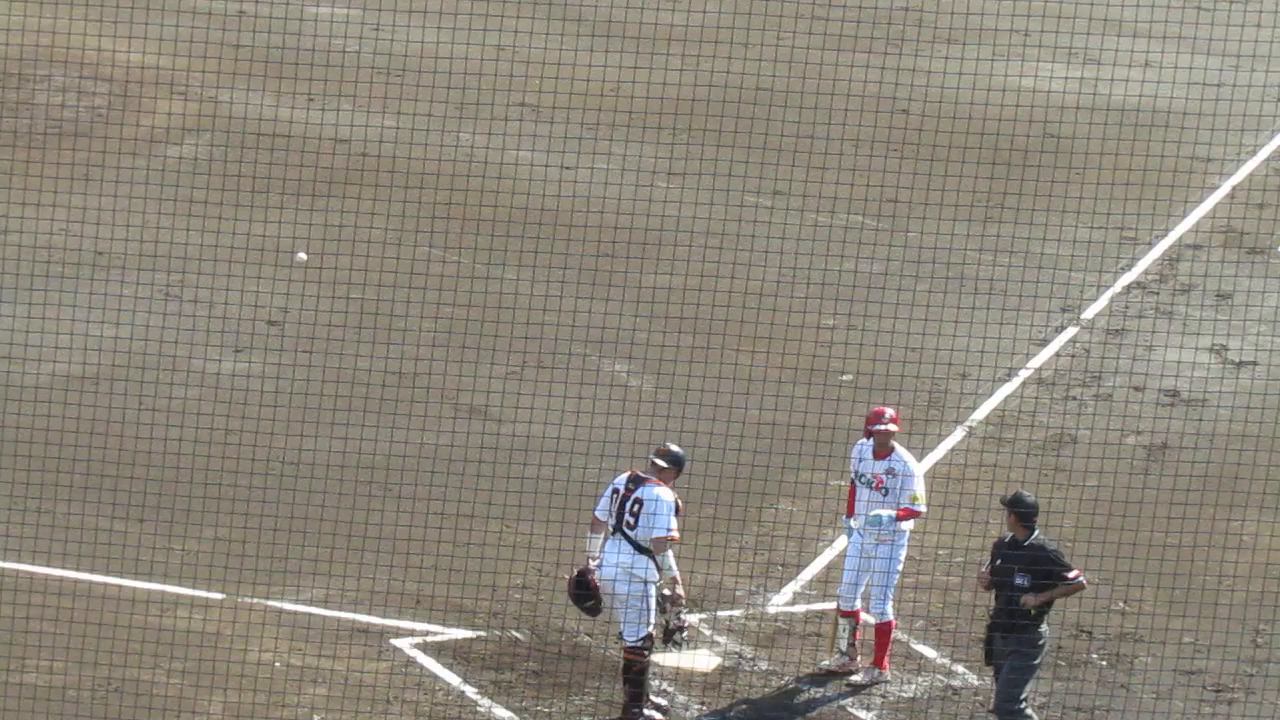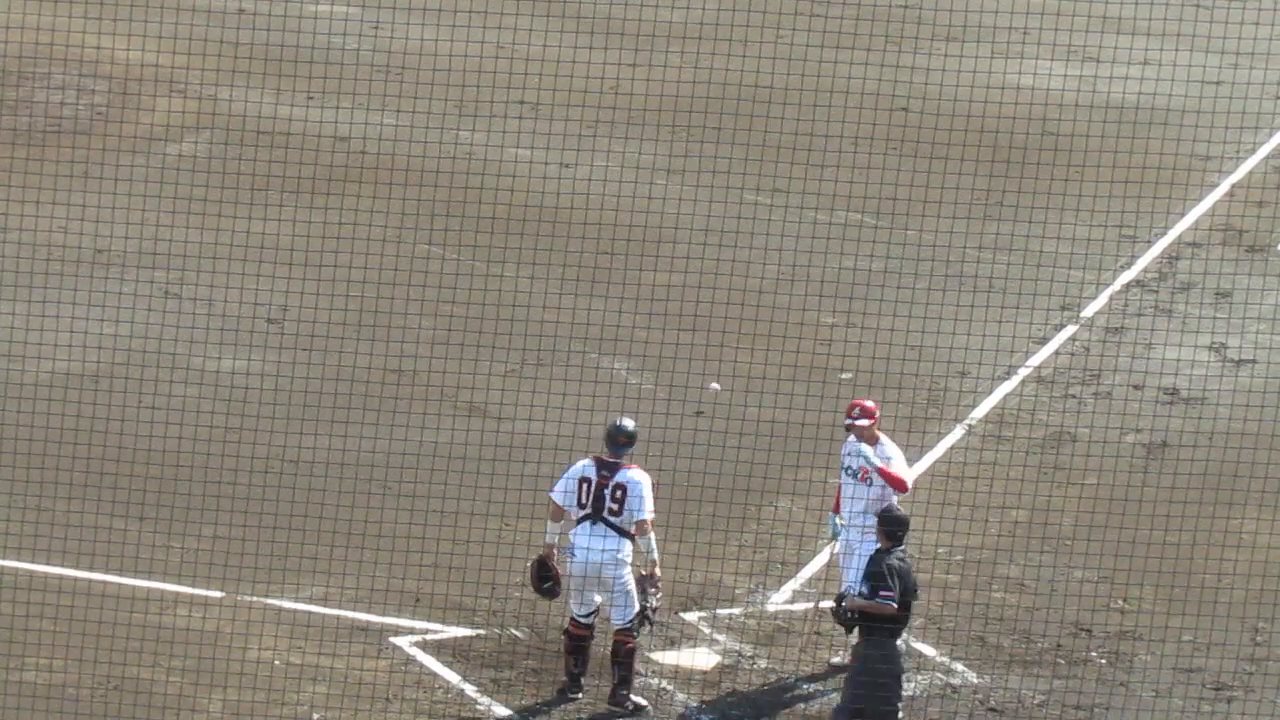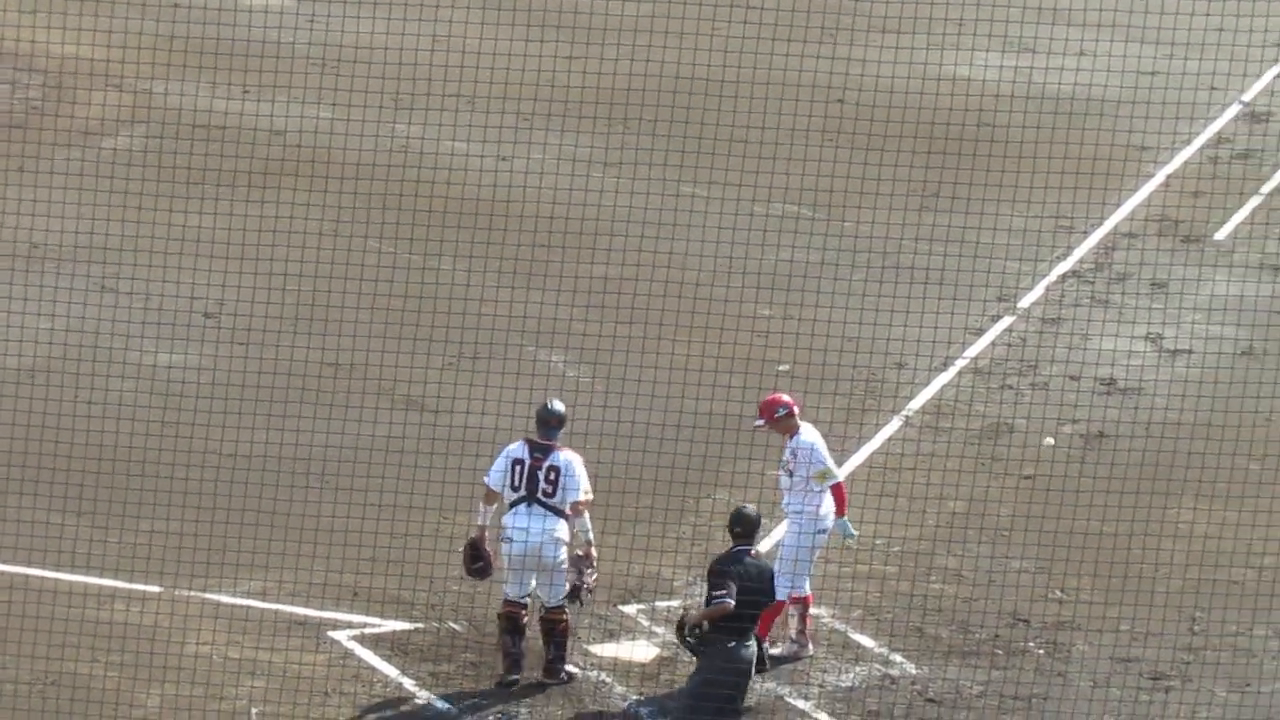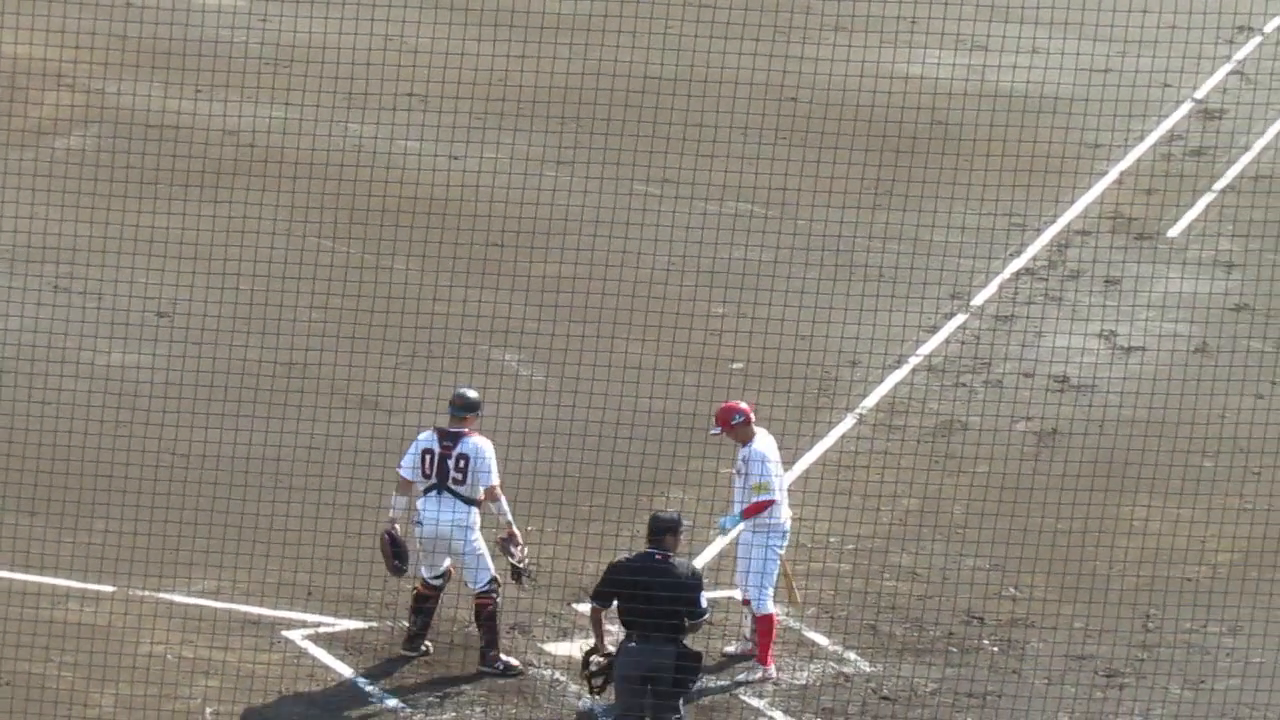
dt=0.5s
person 1, frame 1
left shoulder: (621, 480)
right shoulder: (663, 496)
left elbow: (597, 522)
right elbow: (660, 545)
left wrist: (591, 557)
right wrist: (675, 584)
left hip: (607, 569)
right hip: (635, 575)
left knee: (632, 634)
right knee: (639, 641)
left ankle: (637, 694)
person 1, frame 2
left shoulder: (582, 467)
right shoulder: (637, 478)
left elbow: (557, 508)
right elbow: (642, 527)
left wrist: (550, 544)
right wrist: (653, 564)
left hip: (580, 555)
right hip: (615, 560)
left knee: (581, 618)
right knee: (626, 625)
left ankle: (573, 683)
right ankle: (621, 694)
person 1, frame 3
left shoulder: (513, 450)
right shoulder: (570, 459)
left elbow: (491, 493)
right elbow: (578, 506)
left wrist: (480, 528)
right wrist: (589, 543)
left hip: (514, 537)
right hip: (550, 540)
left knee: (514, 603)
right knee: (555, 605)
left ankle: (511, 668)
right ankle: (554, 668)
person 1, frame 4
left shoulder: (424, 439)
right shoulder: (480, 445)
left elbow: (405, 483)
right elbow: (492, 491)
left wrist: (393, 520)
right wrist: (509, 524)
left hip: (427, 524)
right hip: (462, 527)
left knee: (431, 580)
right knee: (486, 588)
left ankle: (414, 641)
right ankle: (490, 657)
person 2, frame 1
left shoulder: (907, 465)
right shoulder: (860, 449)
left elbow: (918, 509)
left wrist: (890, 517)
right wrist: (848, 518)
left hip: (890, 540)
right hip: (861, 534)
left knee: (880, 604)
right knee: (847, 595)
left ankle: (879, 668)
right ankle: (848, 656)
person 2, frame 2
left shoulder: (889, 453)
right shoulder: (850, 445)
left elbow: (904, 486)
left wrist: (875, 464)
right wrist: (834, 516)
left hip: (873, 534)
right hip: (849, 530)
right knee: (849, 592)
person 2, frame 3
left shoulder: (808, 443)
right shoulder: (796, 436)
left elbow: (836, 482)
left wrist: (841, 520)
left hip: (808, 521)
right hip: (802, 519)
left knee: (781, 580)
right knee: (799, 581)
right ankle: (801, 641)
person 2, frame 4
left shoulder: (758, 452)
right shoulder: (756, 439)
left elbow: (767, 499)
left wrist: (736, 518)
left hip: (767, 530)
right hip: (755, 526)
left knee: (760, 594)
right knee: (746, 584)
left ankle: (765, 664)
right ankle: (753, 640)
person 3, frame 1
left shoulder: (1044, 553)
right shoulder: (1002, 545)
left elbow: (1079, 583)
right elbow: (986, 585)
left wrist: (1040, 597)
right wrist: (984, 578)
left hip: (1027, 637)
right hip: (1002, 632)
right knee: (1014, 701)
person 3, frame 2
left shoulder: (886, 564)
right shoulder: (897, 559)
left elbow: (889, 607)
right elbow: (911, 596)
left wrist: (857, 603)
right wrist: (859, 601)
left hip: (880, 649)
right hip: (870, 647)
person 3, frame 3
left shoulder: (724, 564)
right shoulder: (765, 566)
left elbow: (725, 605)
right elbow: (768, 603)
left wrist: (697, 617)
left hip: (721, 650)
right hip: (747, 649)
person 3, frame 4
left shoulder: (621, 568)
right shoulder: (688, 573)
left elbow: (596, 609)
right elbow: (699, 621)
left wrist: (599, 639)
left hip: (633, 651)
right hip: (669, 654)
